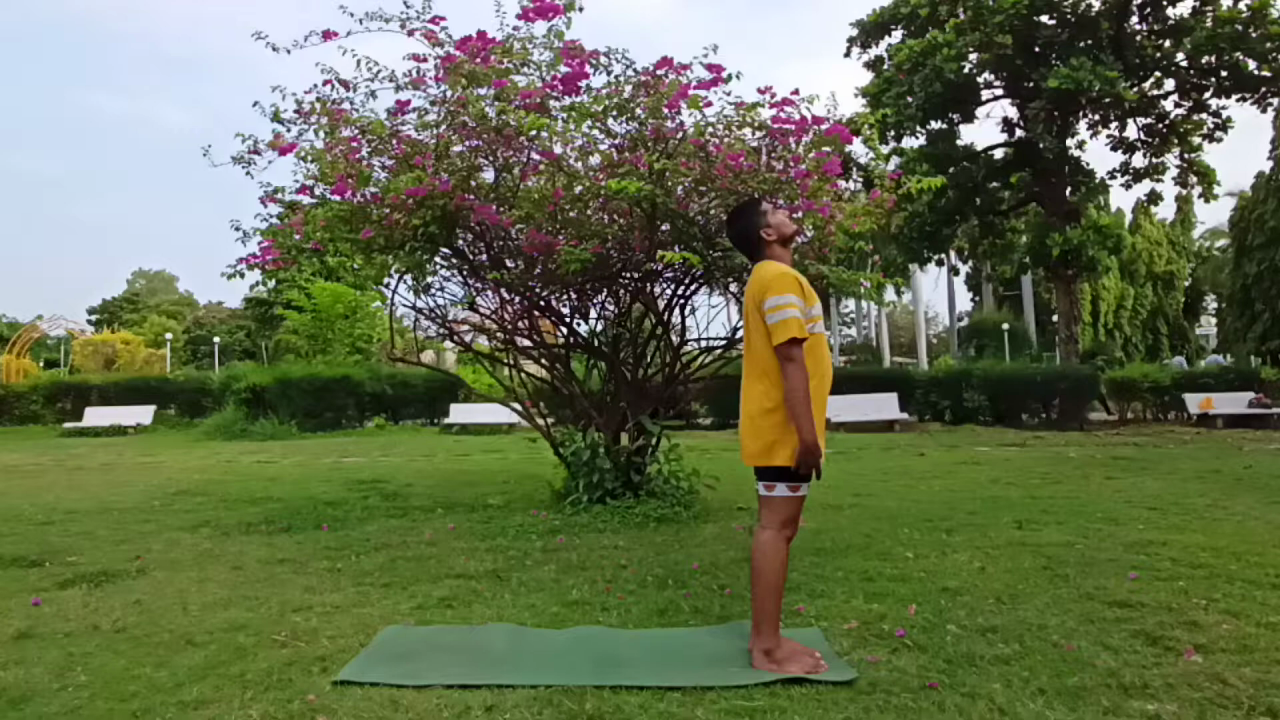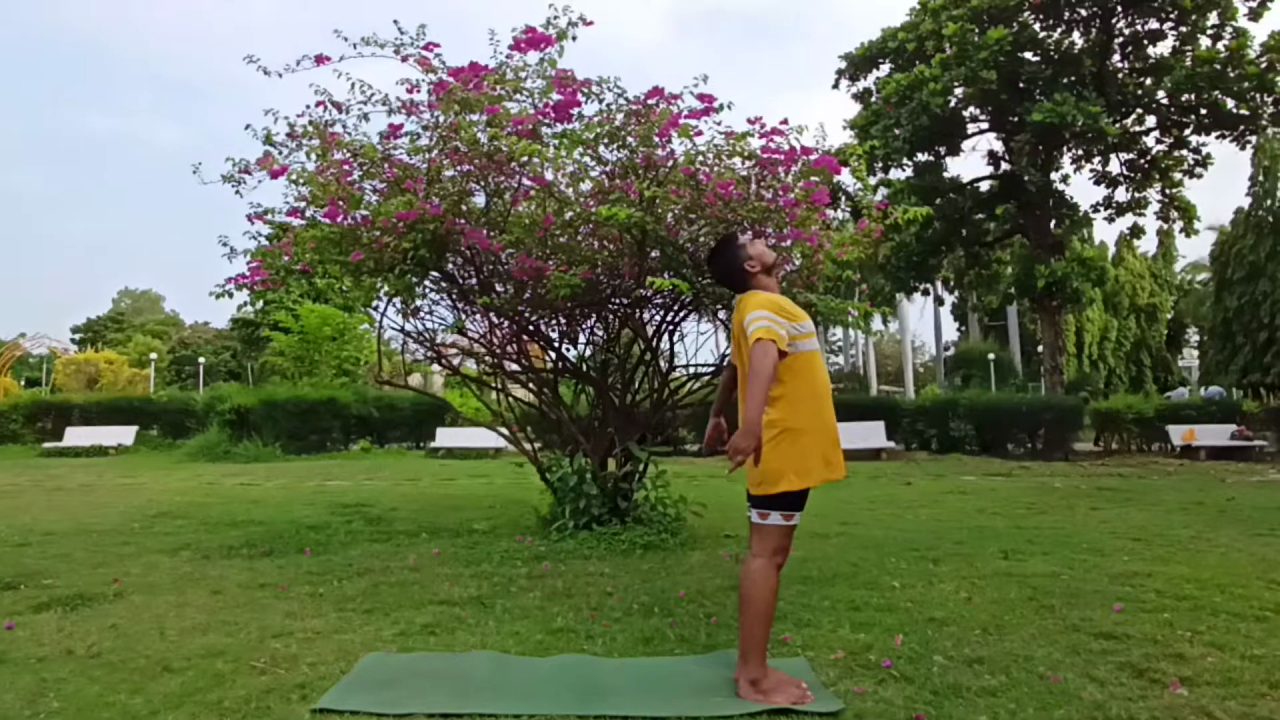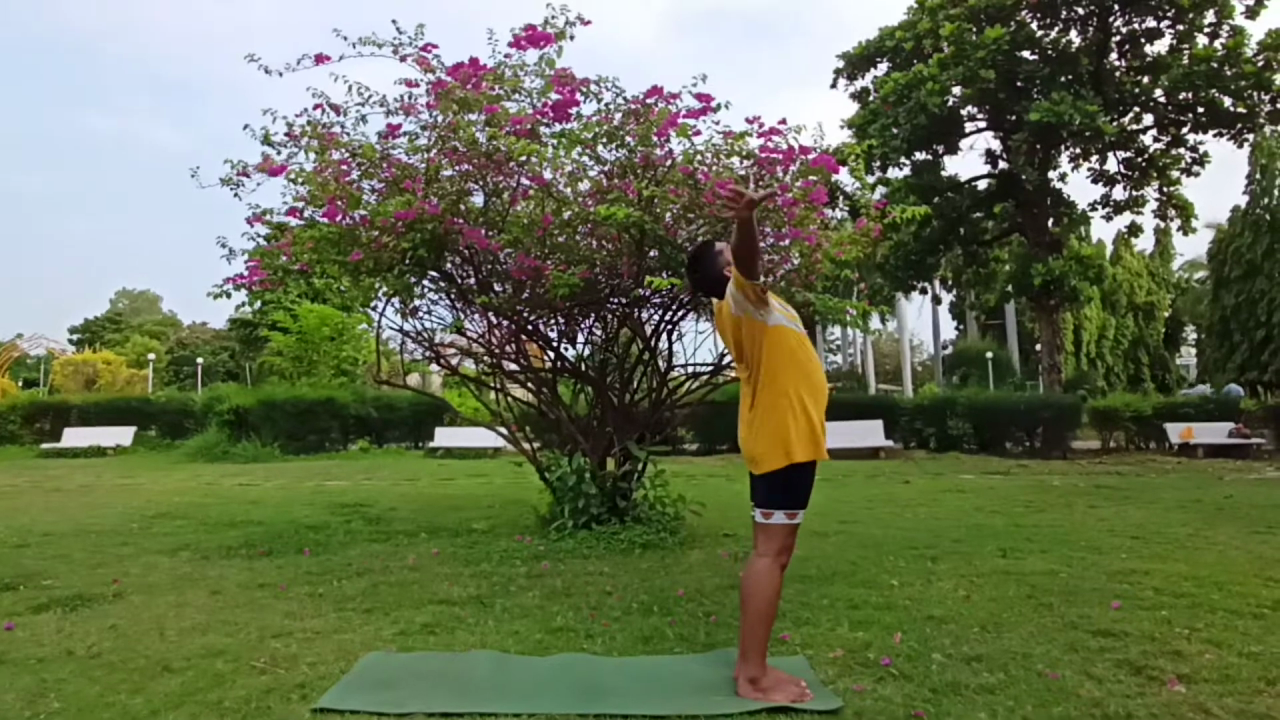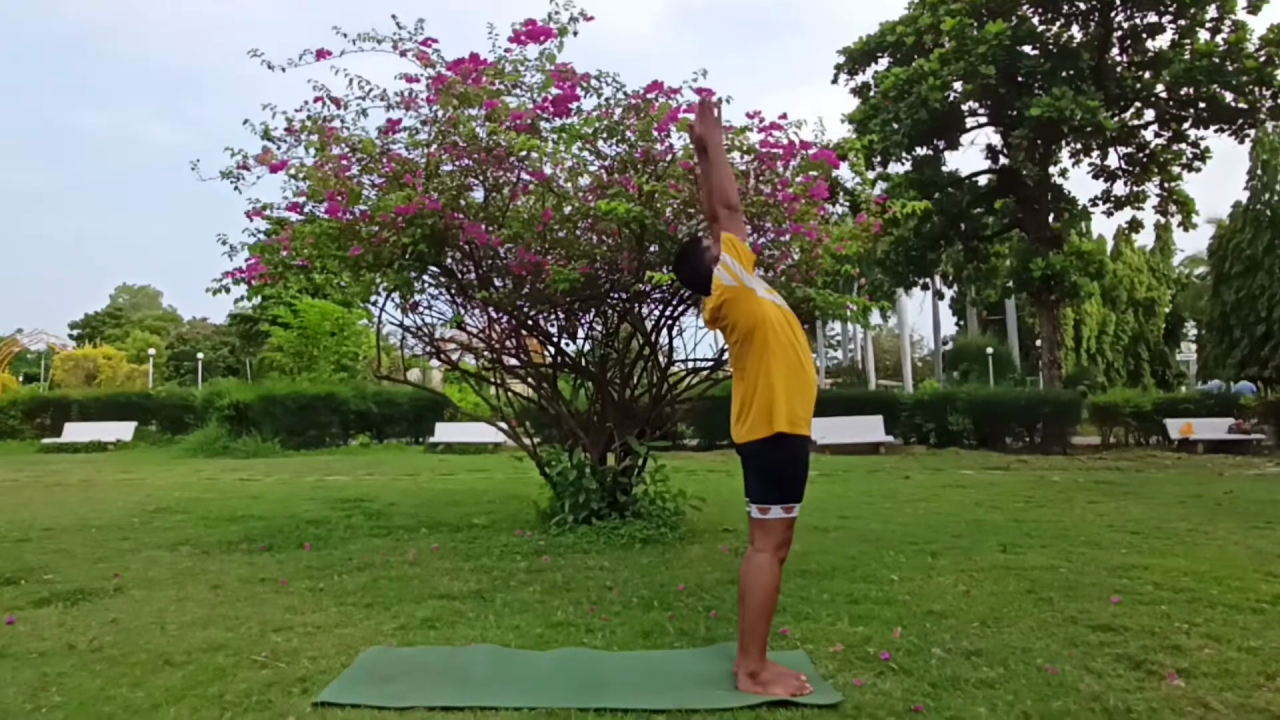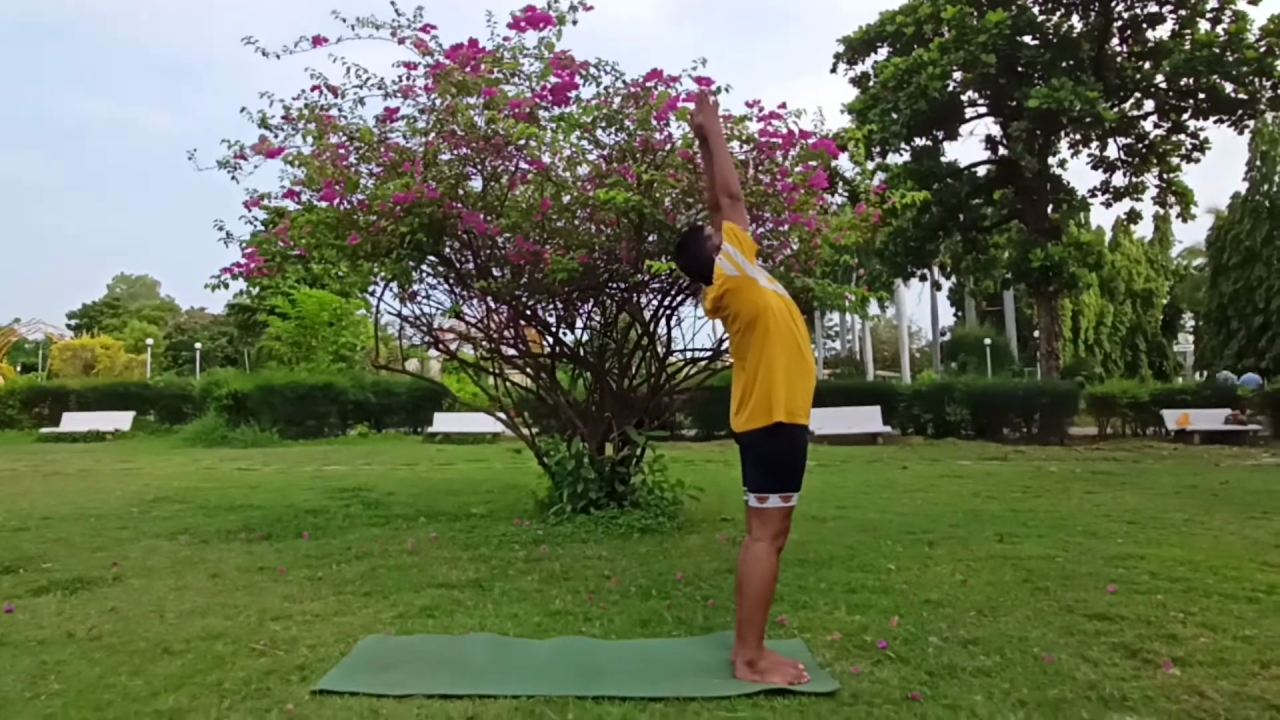
dt=0.5s
person 1, frame 1
left shoulder: (768, 278)
right shoulder: (780, 279)
right elbow: (792, 358)
right wrist: (807, 433)
left hip: (780, 426)
right hip: (783, 428)
left knee: (781, 527)
right knee: (777, 527)
left ankle: (767, 637)
right ankle: (767, 648)
person 1, frame 2
left shoulder: (760, 306)
right shoulder: (763, 304)
left elbow: (733, 370)
right elbow: (762, 358)
left wrist: (717, 417)
right wrist: (750, 421)
left hip: (788, 450)
right hip: (782, 451)
left knee: (771, 555)
right knee: (767, 554)
left ankle: (752, 666)
right ankle: (754, 677)
person 1, frame 3
left shoulder: (744, 295)
right shoulder: (745, 298)
left elbow: (738, 270)
right elbow: (747, 259)
left wrist: (701, 279)
right wrist: (744, 212)
left hip: (785, 438)
right hip: (783, 439)
left knee: (770, 551)
right knee: (770, 552)
left ankle: (753, 664)
right ankle: (752, 675)
person 1, frame 4
left shoulder: (734, 295)
right shoulder: (733, 285)
left elbow: (721, 213)
right elbow: (727, 208)
left wrist: (706, 146)
right wrist: (711, 143)
left hip: (775, 426)
right hip: (773, 428)
left knee: (770, 546)
right knee: (769, 546)
left ankle: (753, 661)
right ankle: (752, 671)
person 1, frame 5
left shoulder: (736, 281)
right shoulder: (733, 274)
left elbow: (724, 203)
right elbow: (729, 198)
left wrist: (710, 137)
right wrist: (711, 134)
left hip: (774, 415)
right hip: (772, 417)
left knee: (767, 535)
right knee: (766, 535)
left ankle: (750, 649)
right ankle: (750, 659)
